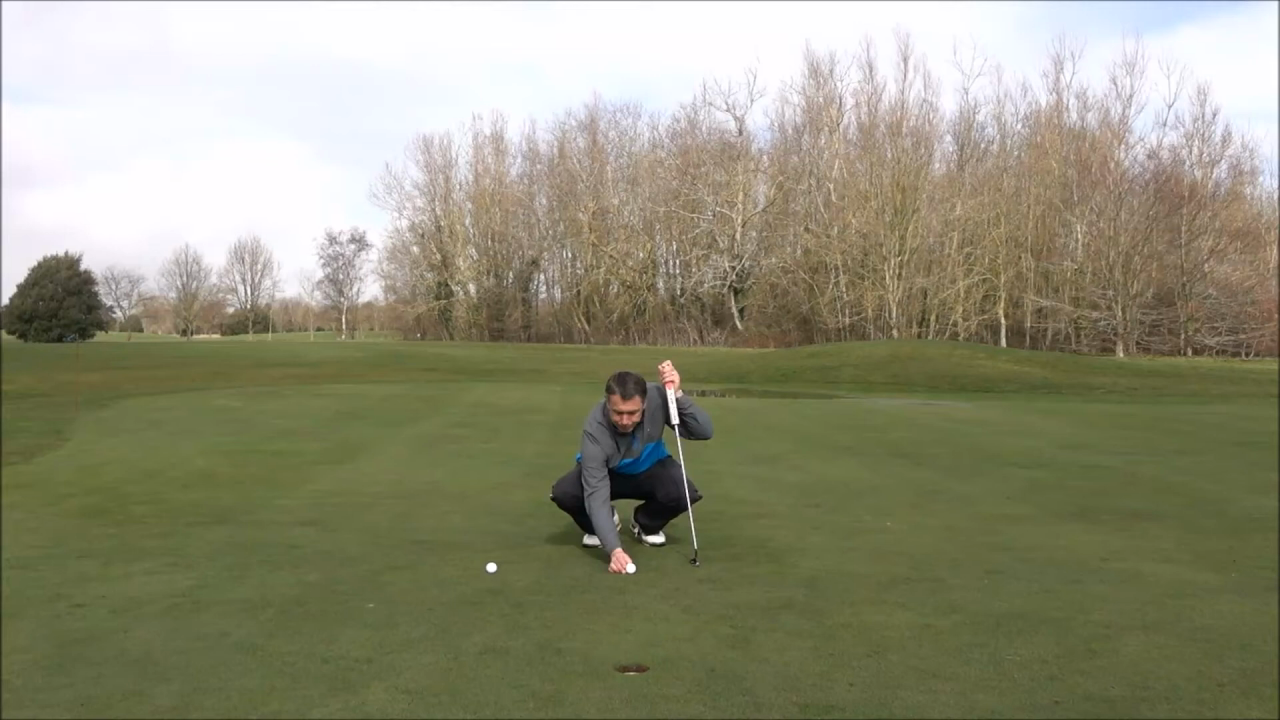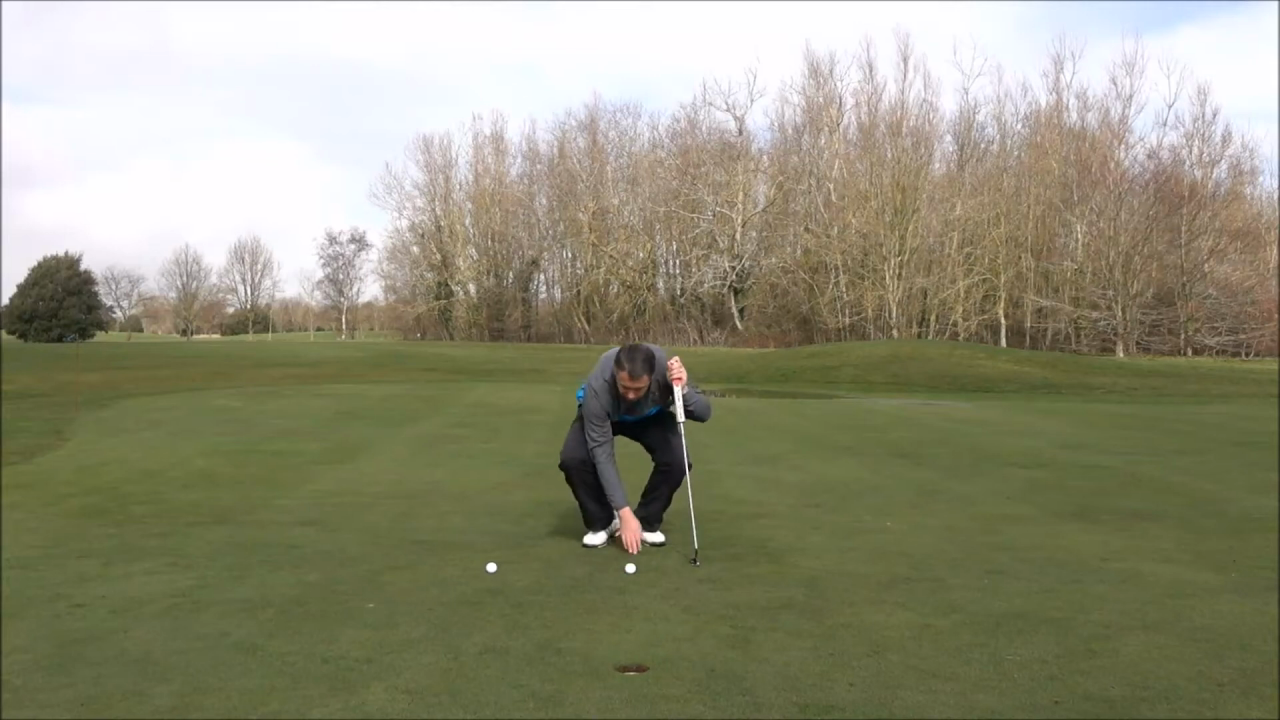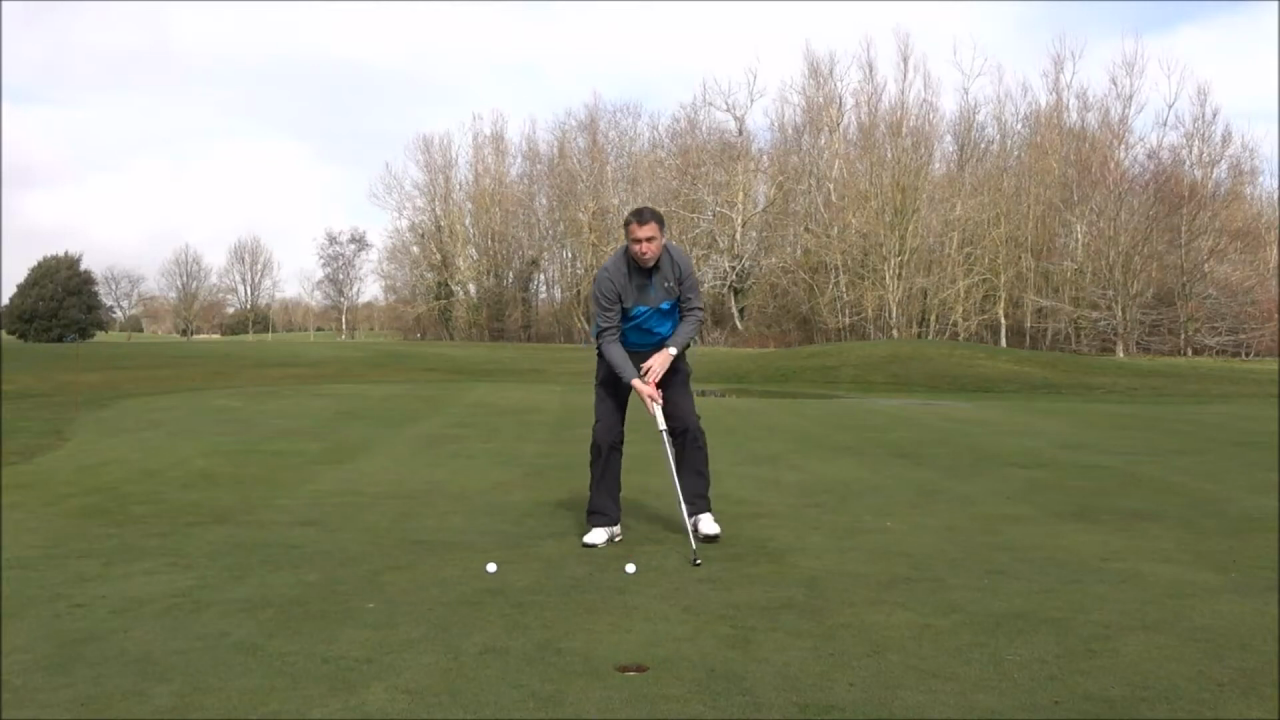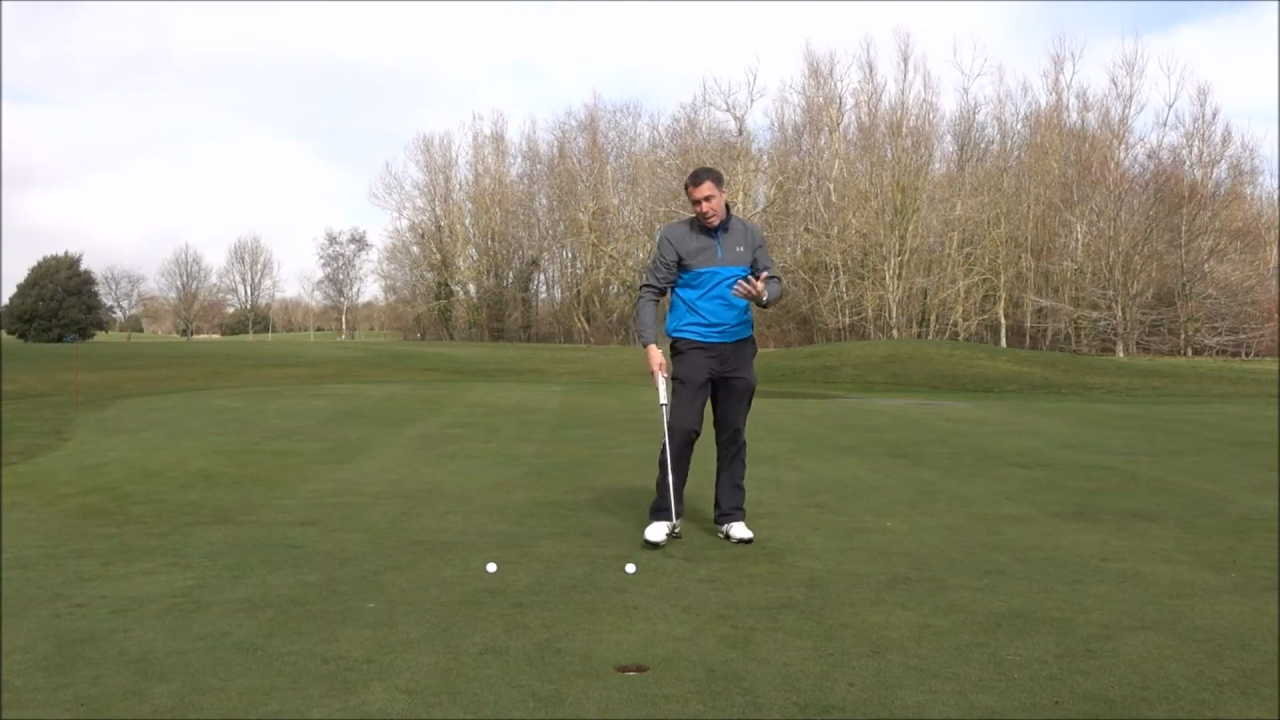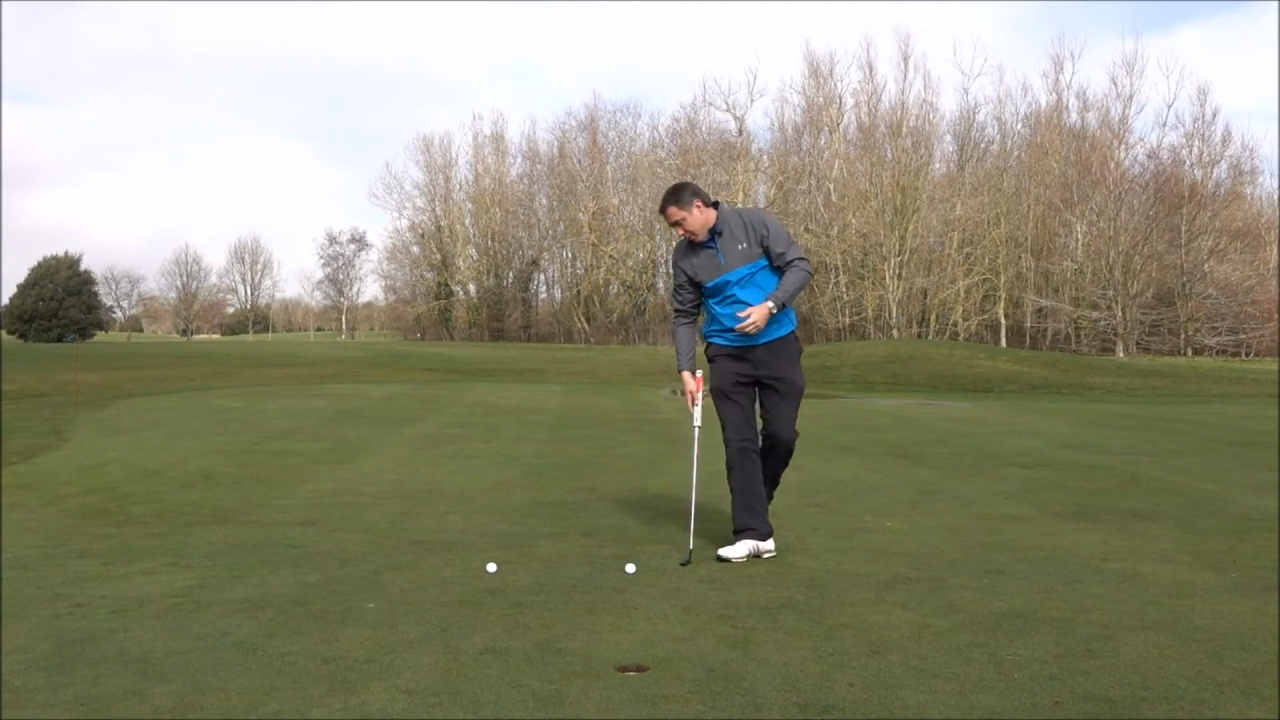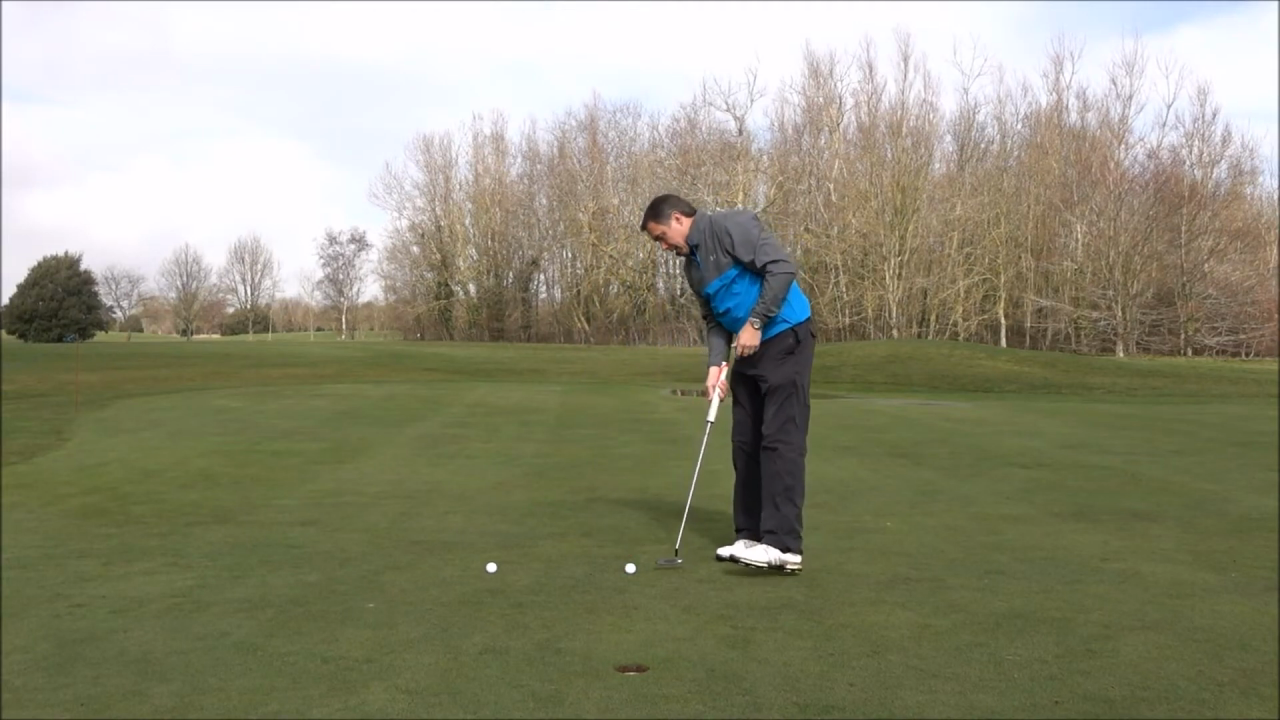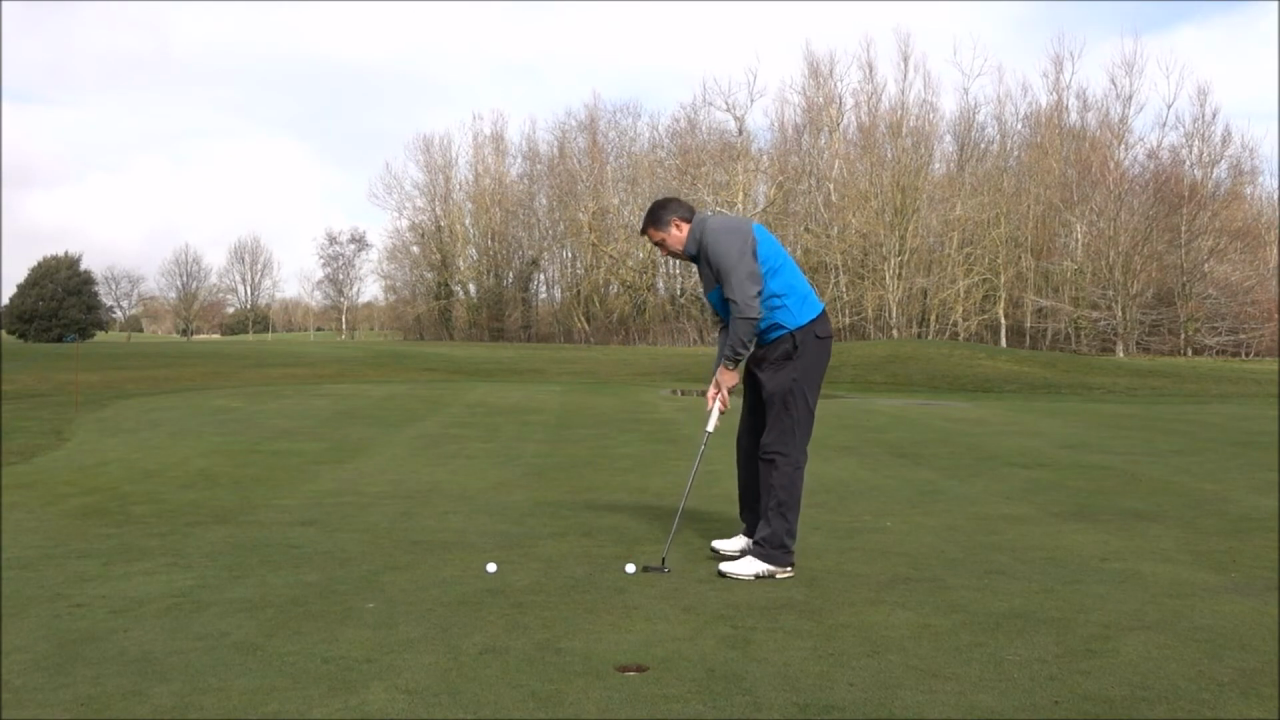
dt=0.5s
person 1, frame 1
left shoulder: (658, 397)
right shoulder: (596, 428)
left elbow: (704, 432)
right elbow: (597, 494)
left wrist: (678, 394)
right wrist: (615, 550)
left hip: (650, 468)
right hip: (607, 474)
left knee: (684, 495)
right knee: (564, 493)
left ankle: (646, 523)
right ankle: (601, 525)
person 1, frame 2
left shoulder: (666, 365)
right shoulder: (599, 385)
left elbow: (703, 412)
right elbow: (602, 453)
left wrist: (683, 390)
right wrist: (624, 512)
left hip: (652, 417)
right hip: (603, 418)
left knee: (676, 460)
right knee: (573, 459)
left ankle: (648, 521)
right ankle: (601, 522)
person 1, frame 3
left shoulder: (679, 262)
right shoulder: (610, 274)
left elbow: (693, 312)
right elbow: (608, 336)
left wrist: (669, 352)
right wrist: (635, 382)
left hip: (664, 354)
right hip: (620, 358)
left knee: (688, 427)
right knee: (605, 436)
left ankle: (699, 510)
right ankle: (605, 522)
person 1, frame 4
left shoulder: (750, 234)
right shoulder: (674, 236)
left elbow: (772, 283)
right elbow: (649, 293)
left wrist: (762, 294)
right wrist: (650, 344)
left hip: (738, 347)
right hip: (691, 348)
left knee: (732, 435)
right knee: (683, 427)
left ankle: (730, 516)
right ankle: (664, 514)
person 1, frame 5
left shoulder: (756, 223)
right shoulder: (685, 256)
left elbow: (800, 265)
right elbow: (684, 317)
left wrist: (768, 307)
right wrist: (686, 370)
left hip: (777, 345)
right hip: (728, 353)
left knee: (782, 433)
right knee: (740, 442)
left ankle: (757, 498)
right ankle: (754, 533)
person 1, frame 6
left shoulder: (730, 226)
right shoulder: (691, 264)
left elbow: (781, 268)
right elbow: (714, 320)
left wrist: (755, 323)
right wrist: (715, 365)
left hip: (783, 338)
right hip: (748, 350)
left knee: (780, 437)
right knee: (746, 442)
left ankle: (782, 544)
right ankle: (752, 534)
person 1, frame 7
left shoulder: (721, 234)
right shoulder: (706, 250)
left elbow: (746, 308)
right elbow: (730, 317)
left wrist: (729, 365)
right wrist: (721, 375)
left hip: (797, 338)
right hip: (777, 341)
left knee: (780, 447)
right knee: (751, 441)
left ankle: (774, 555)
right ankle: (756, 533)
